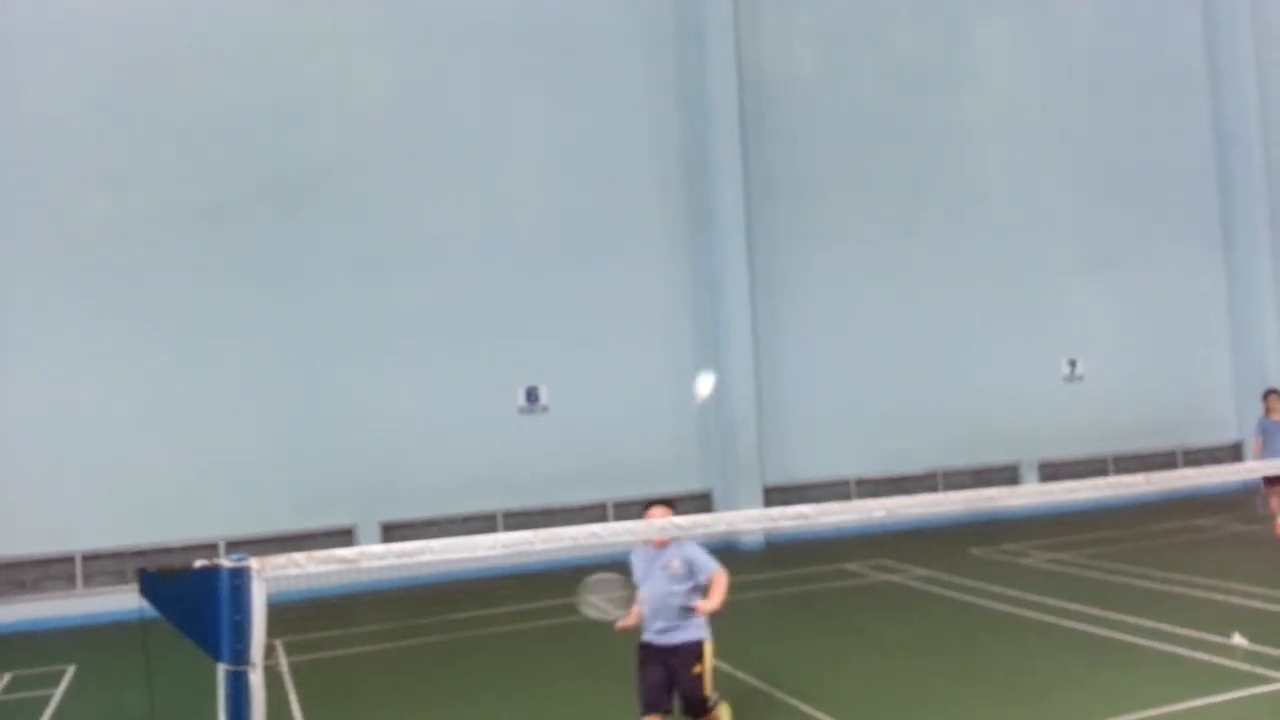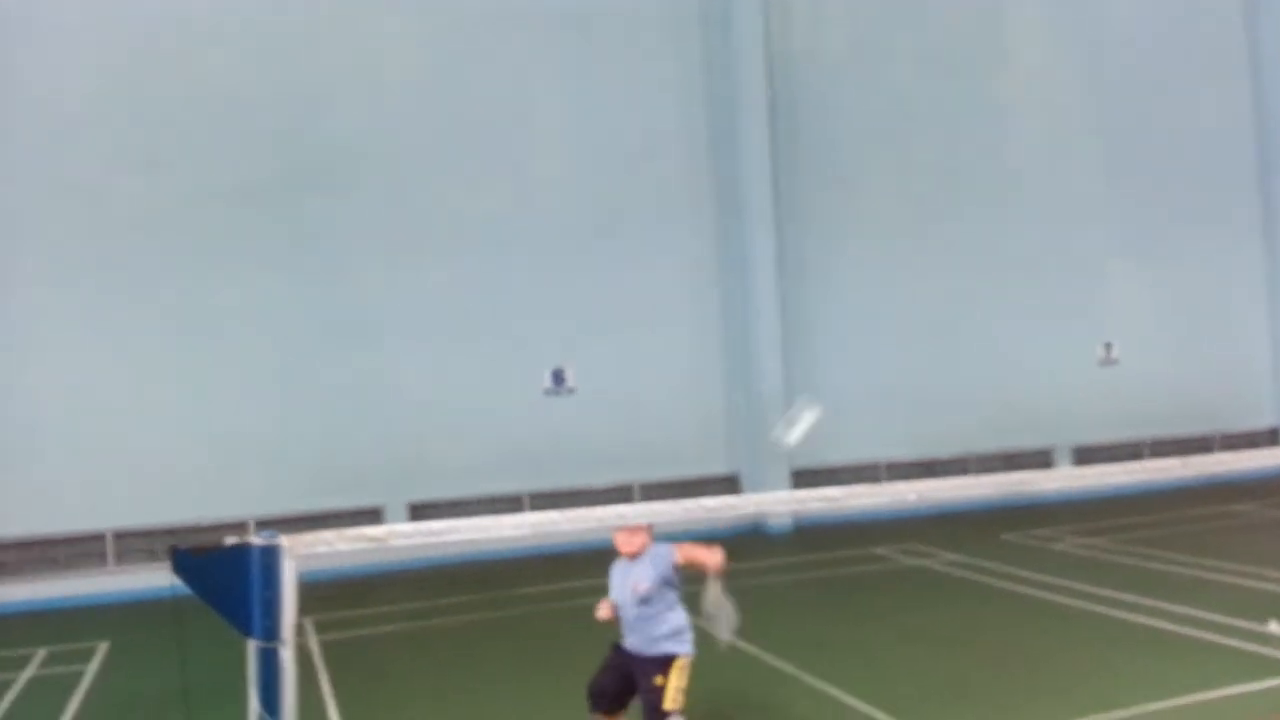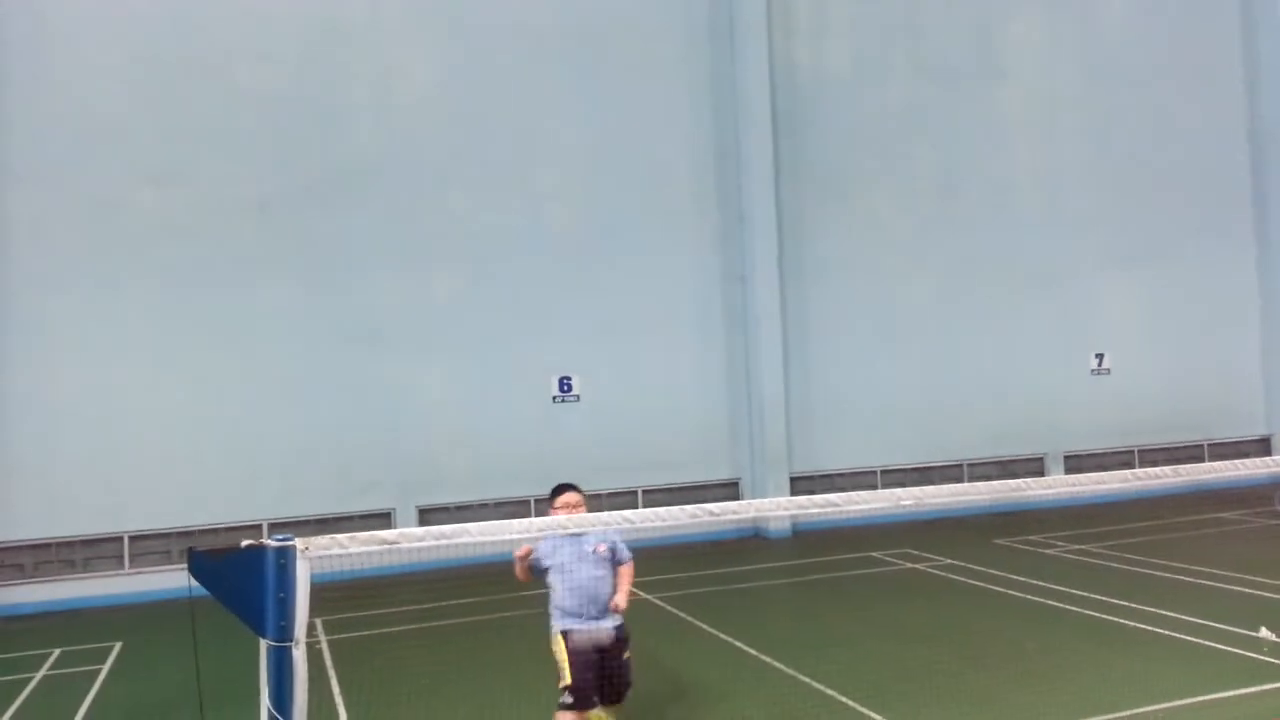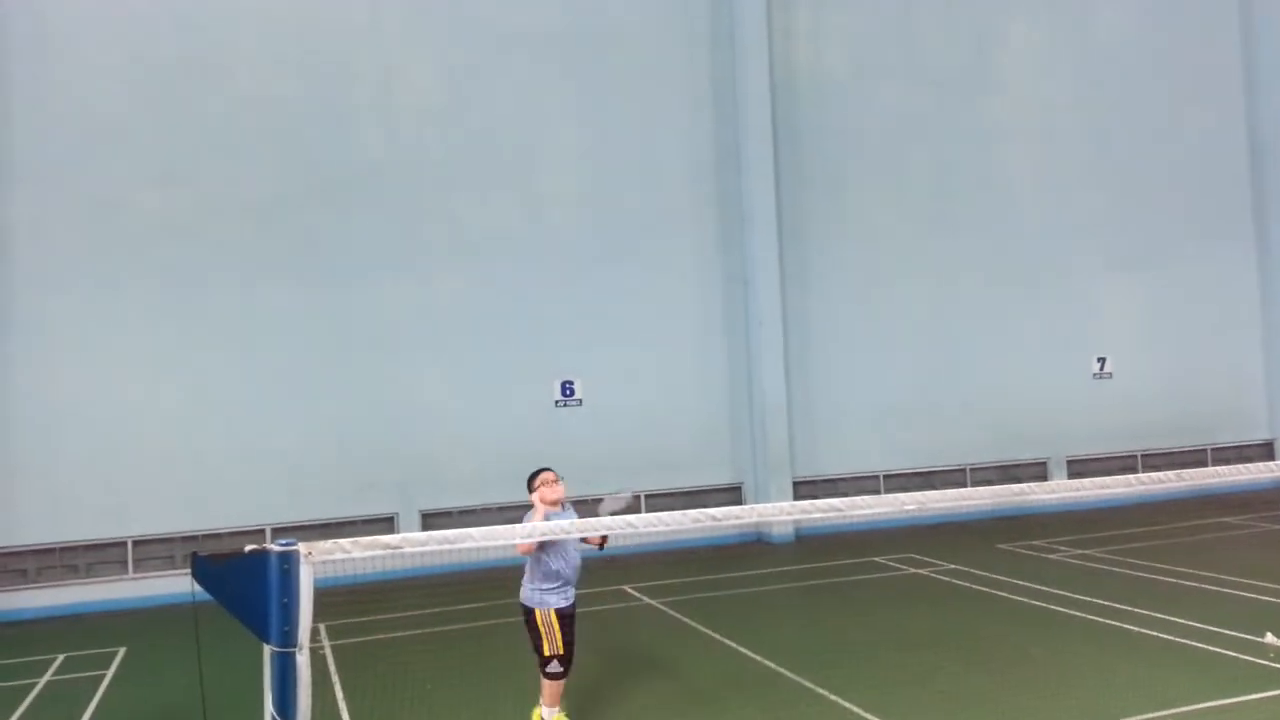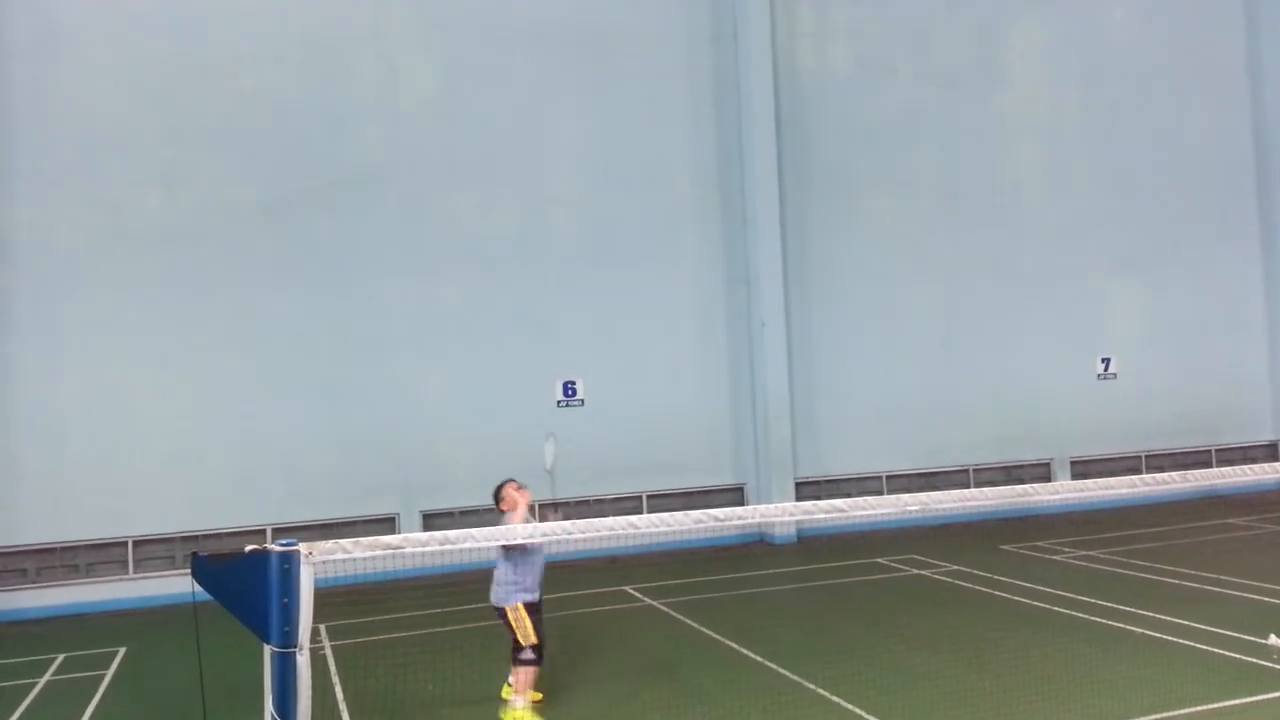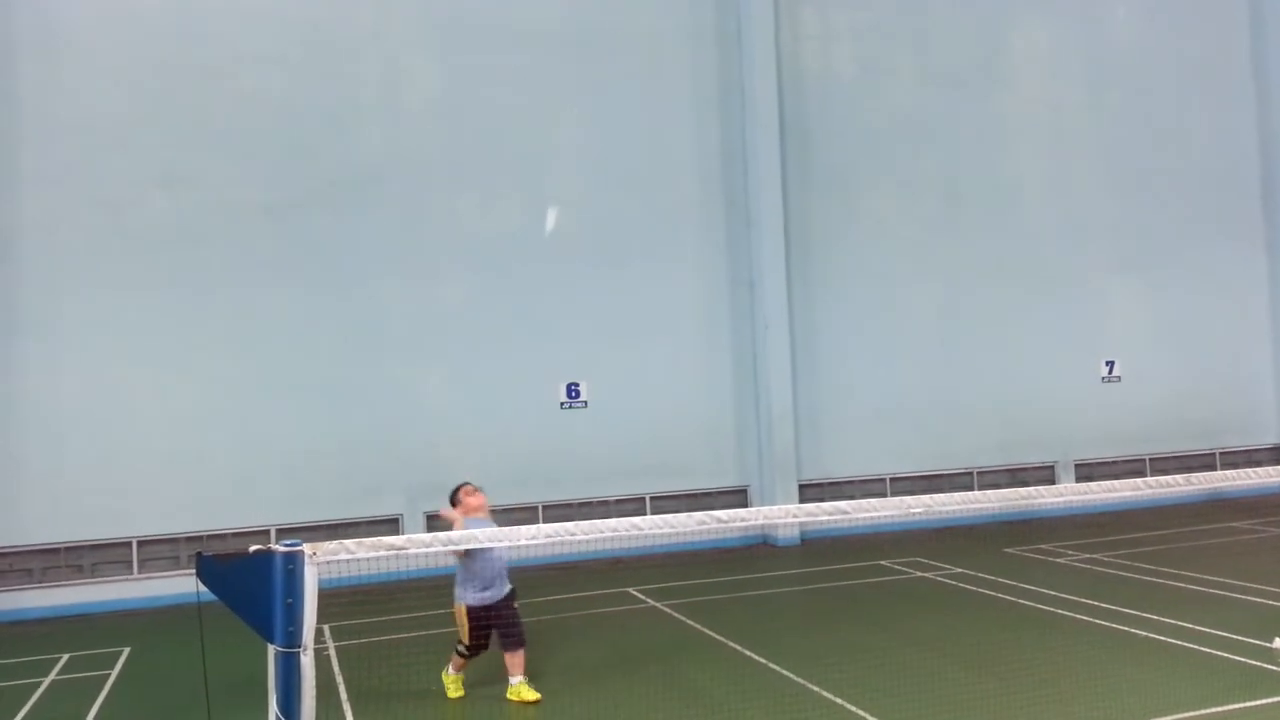
dt=0.4s
person 1, frame 1
left shoulder: (687, 550)
right shoulder: (637, 557)
left elbow: (719, 576)
left wrist: (714, 601)
right wrist: (632, 619)
left hip: (690, 639)
right hip: (652, 643)
left knee: (696, 702)
person 1, frame 2
left shoulder: (658, 557)
right shoulder: (616, 569)
left elbow: (682, 552)
left wrist: (708, 557)
right wrist: (605, 609)
left hip: (668, 651)
right hip: (631, 649)
right knee: (600, 696)
person 1, frame 3
left shoulder: (605, 535)
right shoulder: (547, 546)
left elbow: (625, 563)
right elbow: (524, 576)
left wrist: (622, 593)
right wrist: (521, 560)
left hip: (609, 625)
right hip: (569, 629)
left knee: (618, 687)
right knee: (575, 692)
person 1, frame 4
left shoulder: (568, 511)
right shoulder: (537, 517)
right elbow: (524, 548)
left wrist: (597, 538)
right wrist: (540, 509)
left hip: (563, 597)
right hip: (543, 600)
left knee: (556, 655)
right knee: (557, 659)
person 1, frame 5
left shoulder: (529, 520)
right shoulder: (512, 522)
right wrist: (520, 506)
left hip: (529, 595)
right hip: (513, 599)
left knee: (529, 646)
right knee: (531, 648)
left ankle: (513, 687)
person 1, frame 6
left shoulder: (487, 521)
right shoulder: (465, 525)
left wrist: (477, 517)
right wrist: (457, 519)
left hip: (501, 593)
right hip: (471, 599)
left knee: (514, 638)
right knee: (470, 646)
left ankle: (518, 686)
right ankle: (451, 675)
